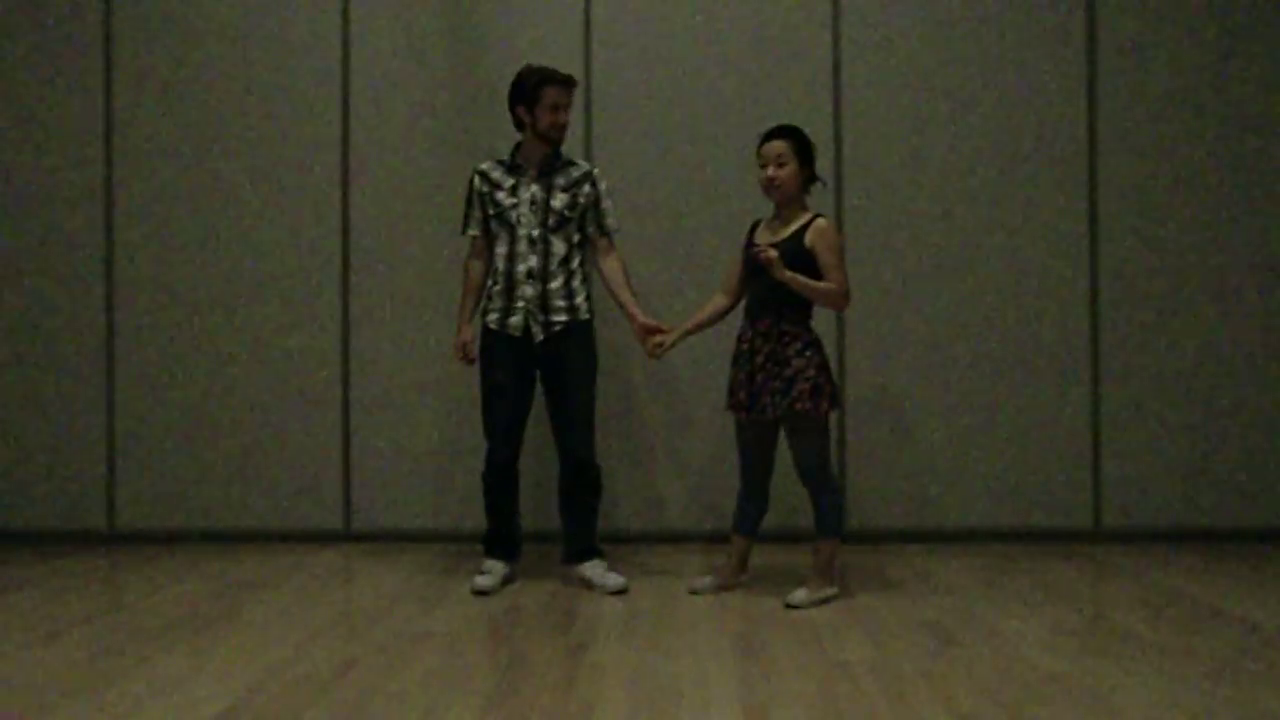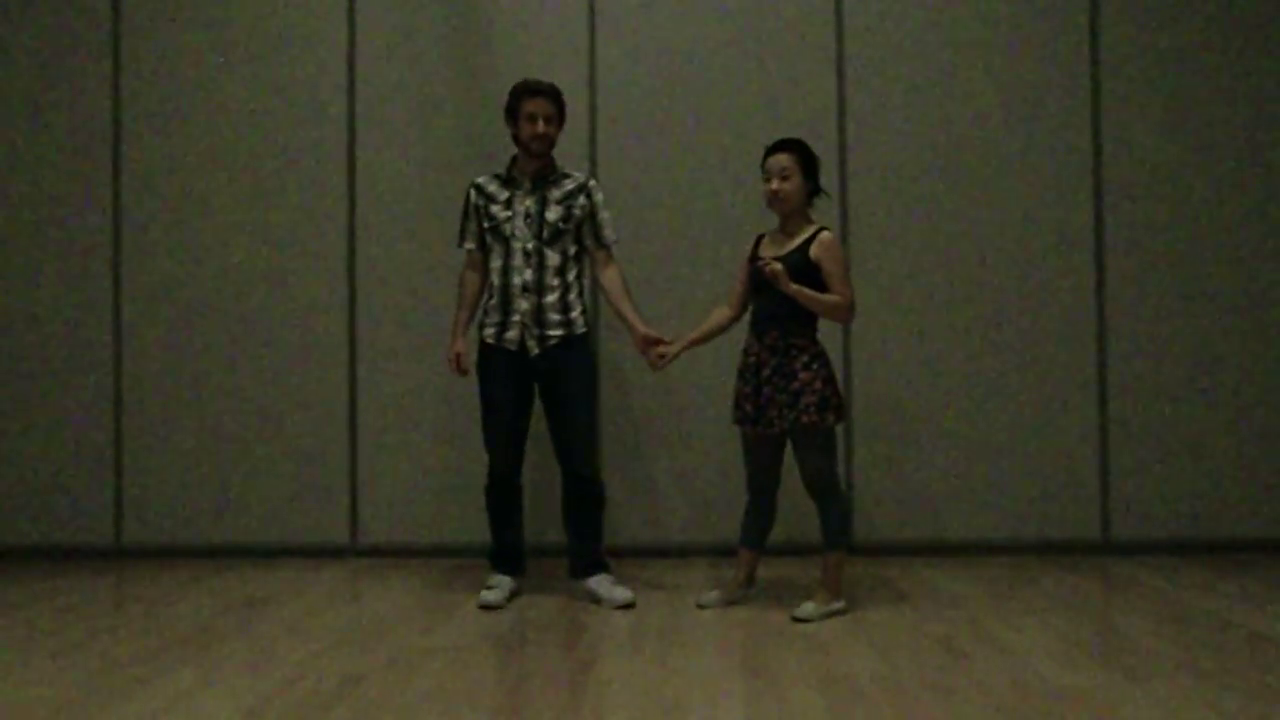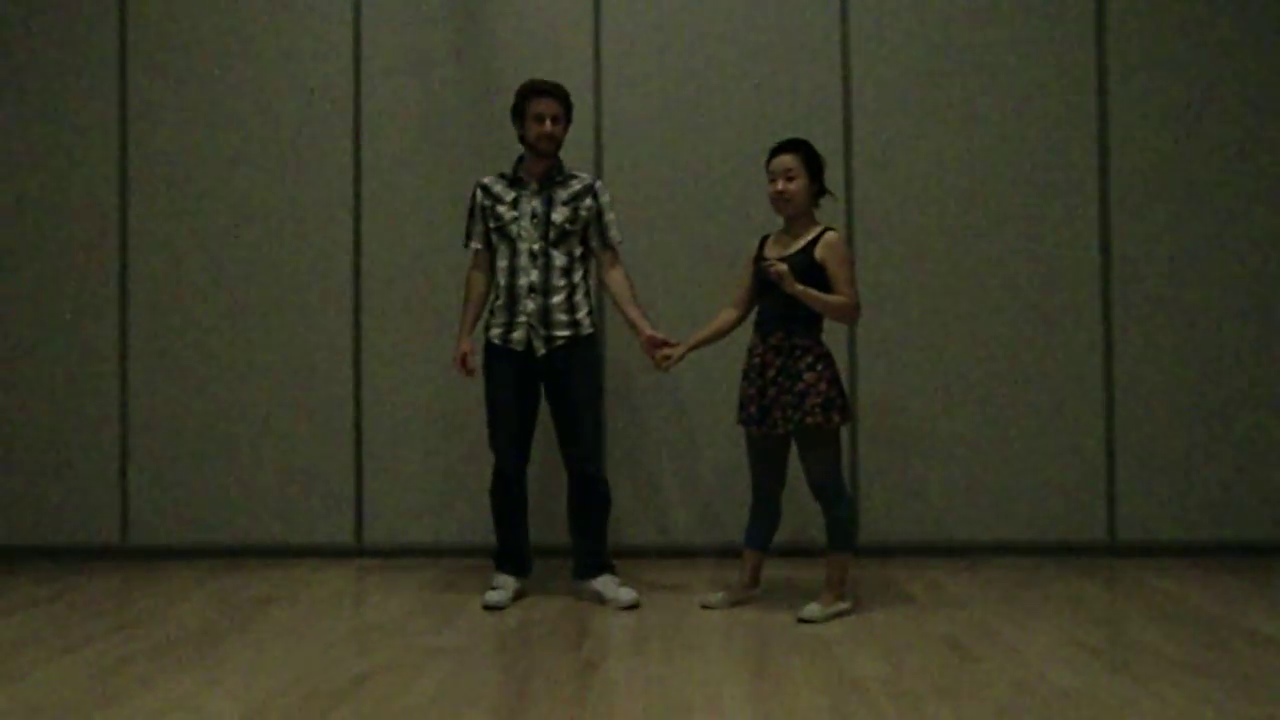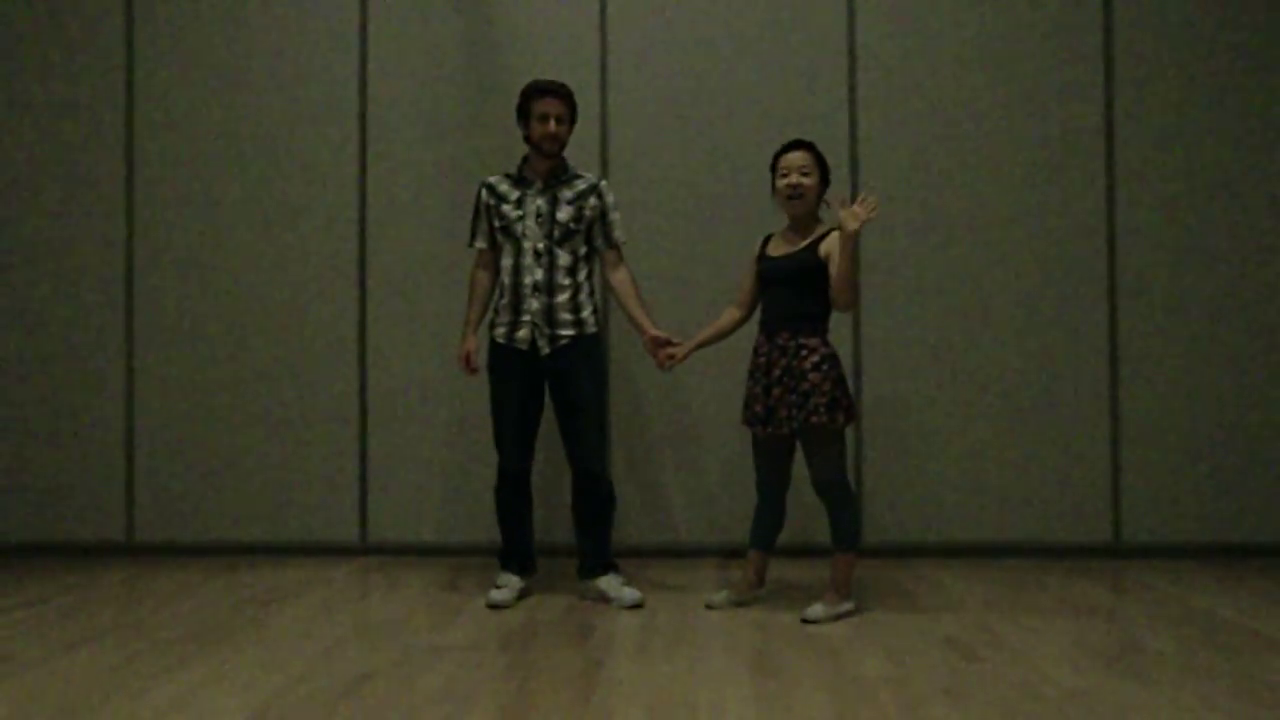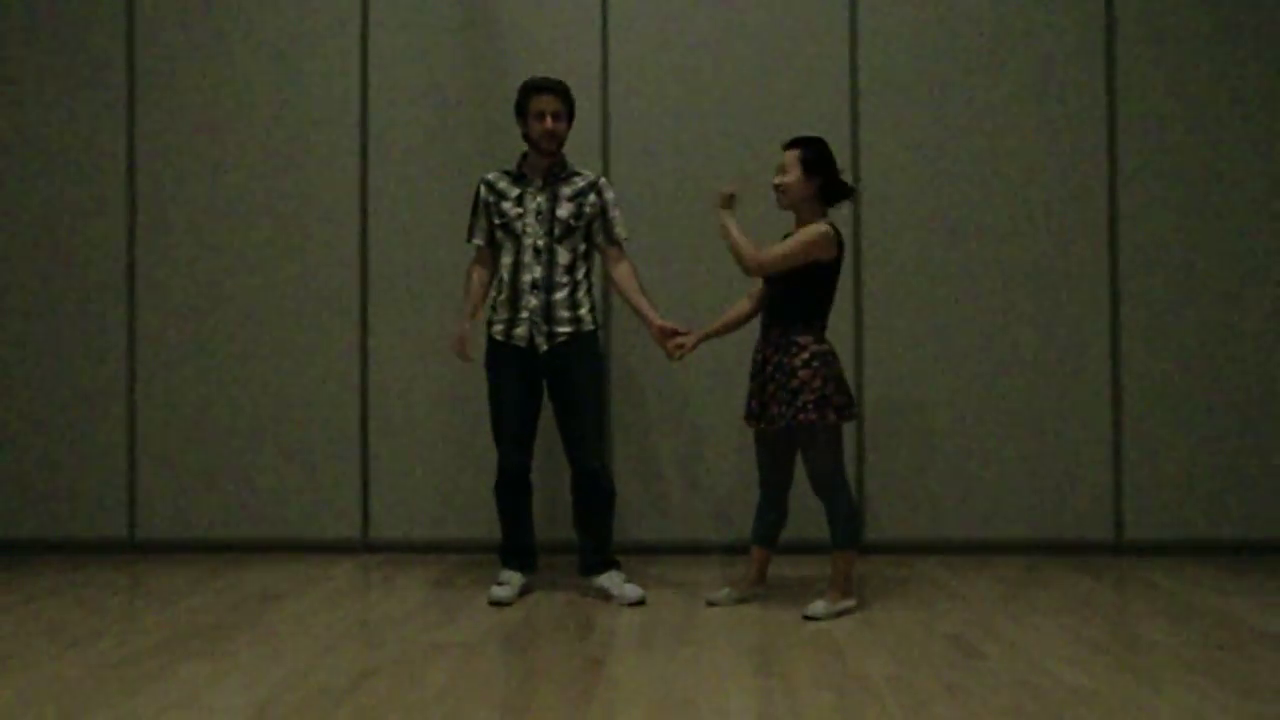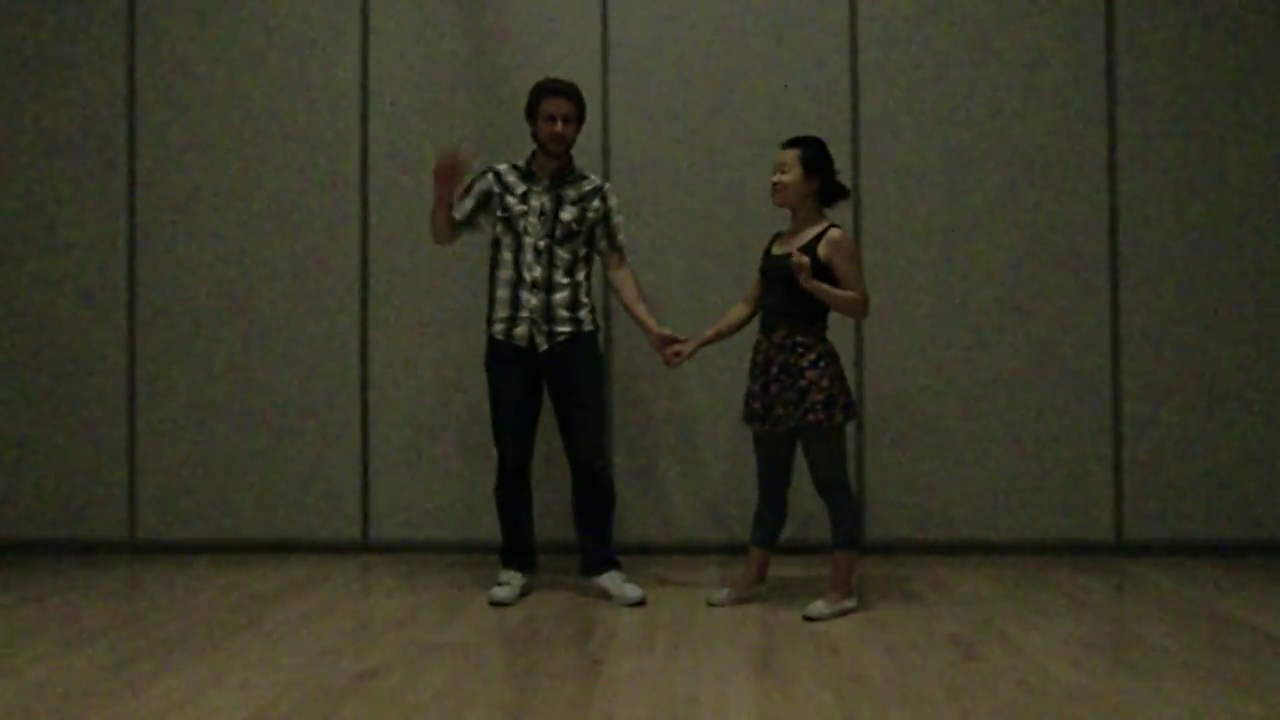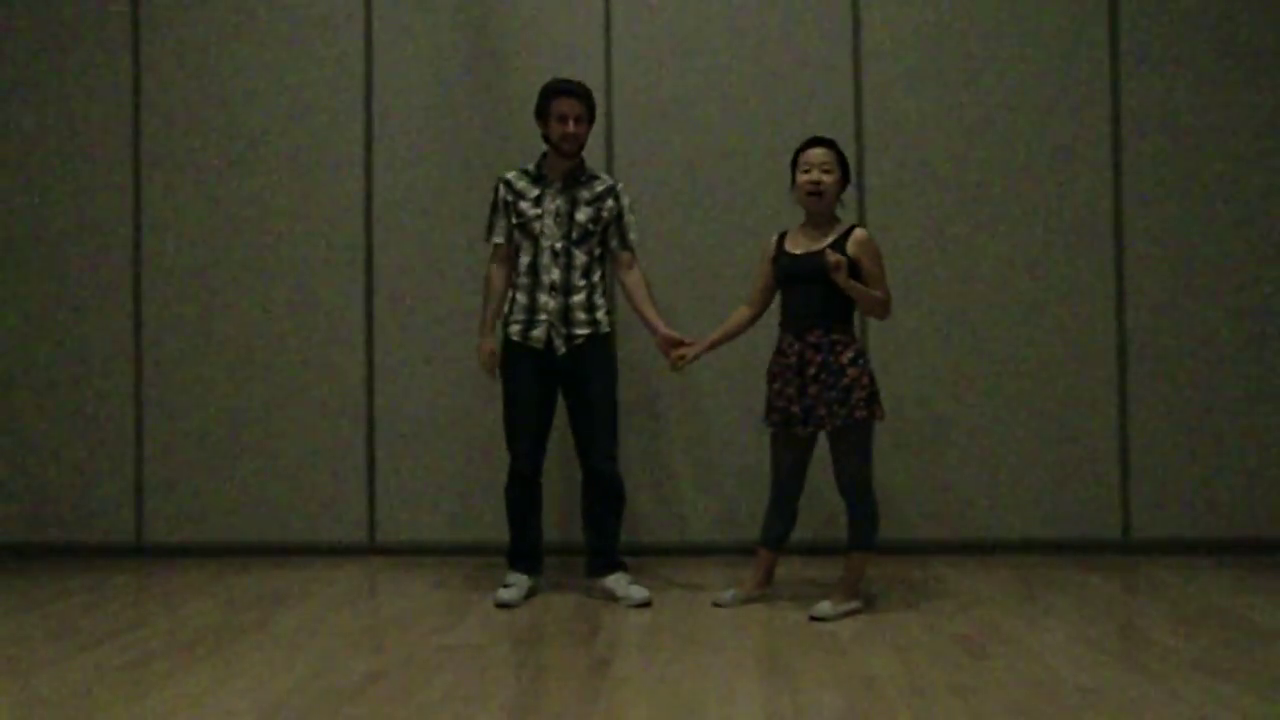
dt=0.7s
person 1, frame 1
left shoulder: (584, 179)
right shoulder: (487, 178)
left elbow: (604, 253)
right elbow: (478, 256)
left wrist: (636, 314)
right wrist: (465, 321)
left hip: (568, 330)
right hip: (504, 331)
left knee: (577, 449)
right knee: (501, 449)
left ankle: (584, 555)
right ankle: (499, 555)
person 1, frame 2
left shoulder: (581, 190)
right shoulder: (483, 191)
left elbow: (604, 264)
right elbow: (474, 268)
left wrist: (636, 326)
right wrist: (459, 333)
left hip: (566, 342)
right hip: (501, 344)
left knee: (580, 461)
right knee: (502, 464)
left ankle: (591, 569)
right ankle: (505, 569)
person 1, frame 3
left shoulder: (588, 191)
right shoulder: (489, 191)
left elbow: (610, 265)
right elbow: (481, 268)
left wrist: (643, 328)
right wrist: (465, 333)
left hip: (573, 343)
right hip: (507, 345)
left knee: (586, 463)
right knee: (508, 464)
left ankle: (595, 570)
right ankle: (510, 570)
person 1, frame 4
left shoulder: (592, 191)
right shoulder: (494, 191)
left elbow: (614, 265)
right elbow: (485, 267)
left wrist: (646, 328)
right wrist: (469, 332)
left hip: (577, 342)
right hip: (511, 344)
left knee: (590, 462)
right knee: (512, 463)
left ankle: (600, 569)
right ankle: (514, 569)
person 1, frame 5
left shoulder: (591, 189)
right shoulder: (492, 189)
left elbow: (616, 261)
right elbow: (481, 264)
left wrist: (652, 318)
right wrist: (466, 319)
left hip: (574, 339)
right hip: (509, 341)
left knee: (589, 457)
right knee: (512, 460)
left ankle: (600, 566)
right ankle: (515, 566)
person 1, frame 6
left shoulder: (595, 192)
right shoulder: (498, 181)
left elbow: (616, 264)
right elbow: (444, 234)
left wrist: (651, 326)
right wrist: (444, 189)
left hip: (574, 340)
right hip: (510, 340)
left knee: (589, 459)
right knee: (512, 460)
left ankle: (601, 566)
right ankle: (516, 566)
person 1, frame 7
left shoulder: (608, 192)
right shoulder: (511, 187)
left elbow: (627, 266)
right elbow: (500, 262)
left wrist: (659, 328)
right wrist: (487, 330)
left hip: (590, 342)
right hip: (526, 343)
left knee: (601, 461)
right knee: (524, 462)
left ankle: (607, 568)
right ankle: (522, 568)
person 2, frame 1
left shoulder: (818, 229)
right shoulder: (755, 231)
left elbow: (839, 297)
right elbow: (727, 297)
left wrist: (784, 273)
right wrist: (677, 334)
left hip: (797, 356)
right hip: (753, 355)
left knee: (814, 469)
right knee: (753, 471)
left ankle: (824, 576)
right ankle: (735, 565)
person 2, frame 2
left shoulder: (822, 242)
right shoulder: (759, 245)
left elbow: (844, 309)
right elbow: (731, 309)
left wrist: (790, 286)
right wrist: (680, 345)
left hip: (803, 368)
right hip: (758, 367)
left knee: (821, 481)
right knee: (759, 483)
left ankle: (832, 589)
right ankle: (742, 579)
person 2, frame 3
left shoulder: (827, 243)
right shoulder: (764, 246)
left elbow: (849, 310)
right elbow: (736, 310)
left wrist: (794, 286)
right wrist: (685, 347)
left hip: (808, 368)
right hip: (762, 366)
left knee: (825, 482)
right knee: (764, 485)
left ankle: (837, 591)
right ankle: (747, 581)
person 2, frame 4
left shoulder: (829, 241)
right shoulder: (766, 245)
left elbow: (844, 301)
right elbow: (740, 309)
left wrist: (849, 238)
right wrist: (689, 347)
left hip: (812, 365)
right hip: (768, 365)
left knee: (829, 482)
right knee: (769, 484)
left ankle: (841, 591)
right ankle: (751, 580)
person 2, frame 5
left shoulder: (821, 236)
right shoulder: (794, 240)
left elbow: (753, 264)
right elbow: (755, 300)
left wrist: (727, 216)
right wrist: (699, 336)
left hip: (808, 366)
right hip: (773, 365)
left knee: (827, 480)
right knee: (772, 482)
left ankle: (842, 588)
right ankle: (754, 577)
person 2, frame 6
left shoulder: (833, 240)
right shoulder: (775, 243)
left elbow: (859, 305)
right elbow: (748, 306)
left wrist: (811, 283)
right wrist: (695, 344)
left hip: (811, 365)
right hip: (769, 365)
left knee: (830, 480)
right knee: (771, 482)
left ankle: (842, 589)
right ankle: (753, 578)
person 2, frame 7
left shoulder: (856, 240)
right shoulder: (778, 245)
left elbow: (882, 308)
right elbow: (751, 308)
left wrist: (845, 281)
right wrist: (699, 348)
left hip: (842, 366)
right hip: (790, 367)
left knee: (853, 482)
right knee: (784, 483)
left ankle: (850, 590)
right ankle: (759, 579)
